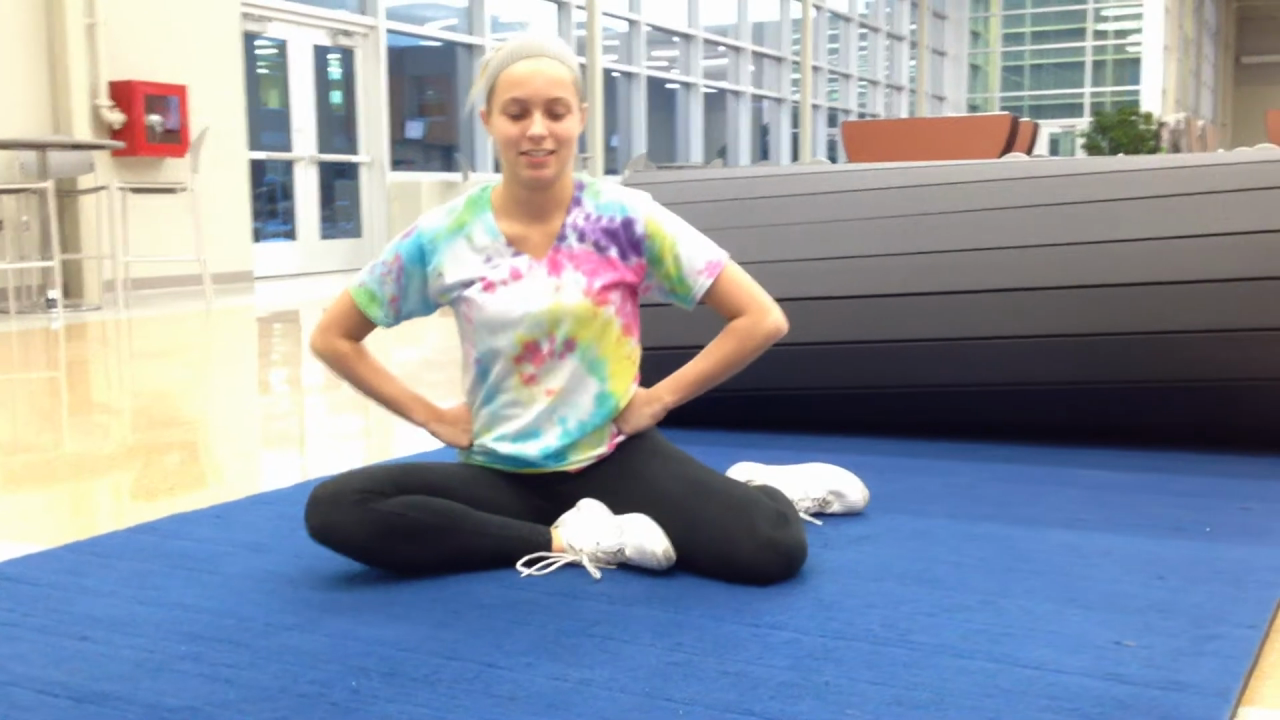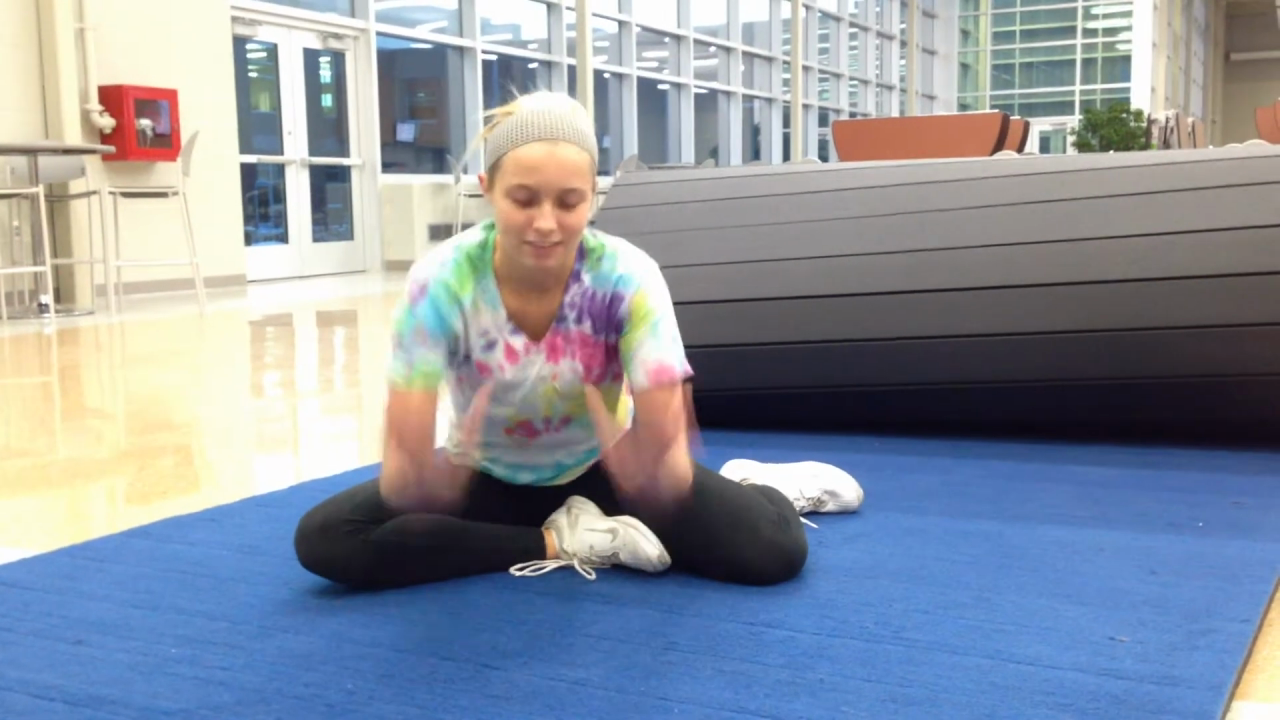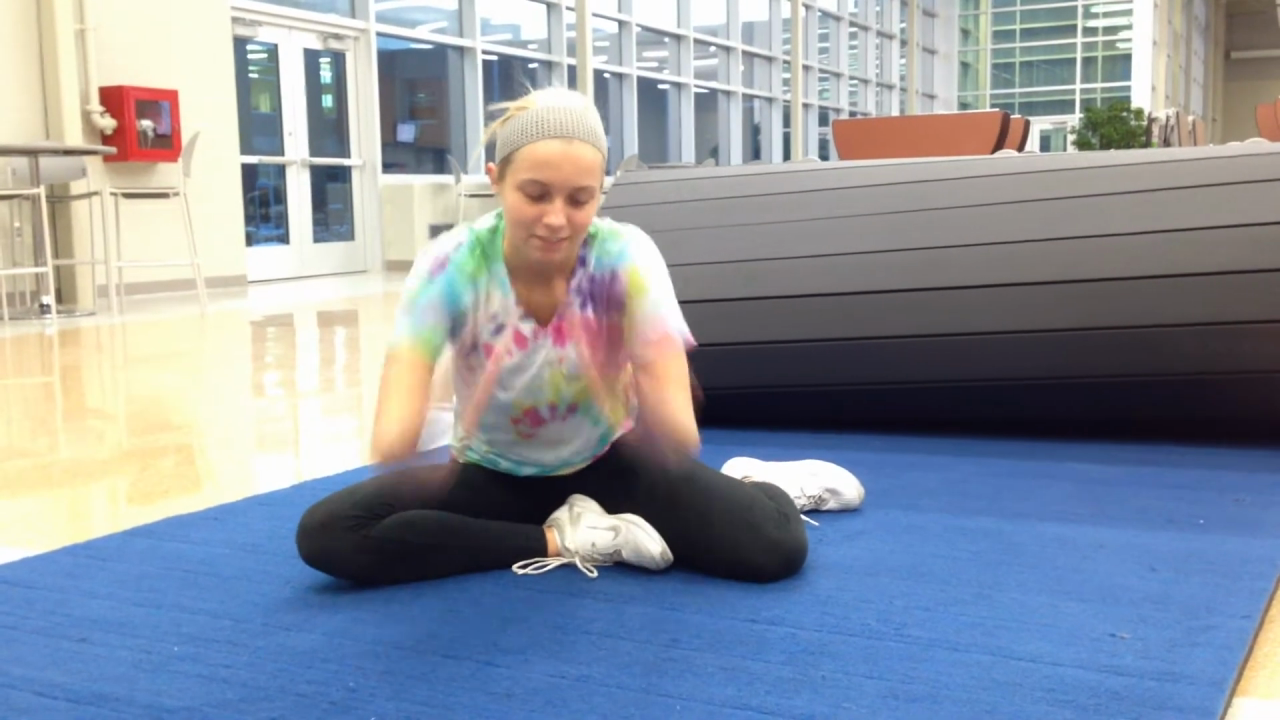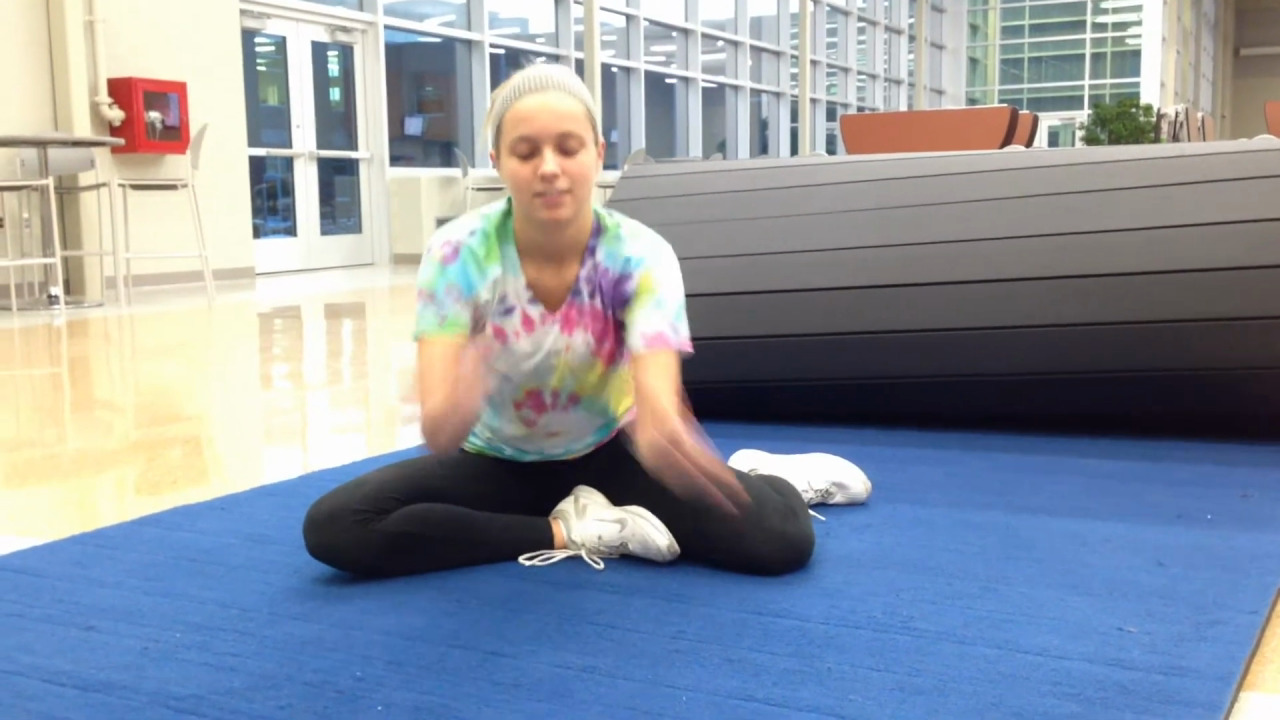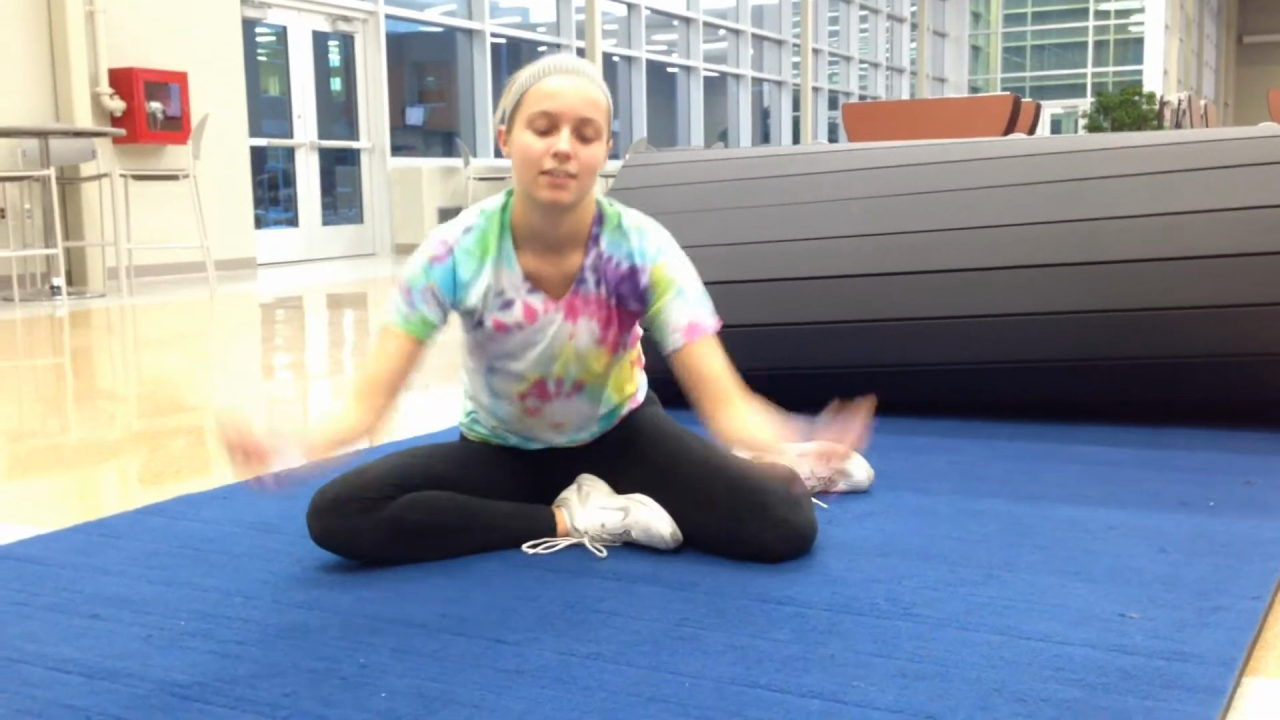
dt=1s
person 1, frame 1
left shoulder: (628, 220)
right shoulder: (441, 238)
left elbow: (761, 319)
right elbow: (331, 339)
left wrist: (655, 400)
right wrist: (433, 416)
left hip: (613, 458)
right hip: (499, 473)
left knee: (775, 548)
right knee: (333, 510)
left ankle: (762, 487)
right ankle: (570, 541)
person 1, frame 2
left shoulder: (628, 280)
right shoulder: (442, 283)
left elbow: (670, 436)
right elbow: (403, 446)
left wrist: (662, 472)
right wrist: (417, 479)
left hip: (602, 465)
right hip: (488, 479)
left knee: (777, 546)
right knee: (321, 541)
right ankle: (557, 537)
person 1, frame 3
left shoulder: (630, 261)
right shoulder: (450, 266)
left elbow: (677, 435)
right elbow: (392, 428)
left wrist: (635, 412)
left hip: (609, 464)
right hip: (494, 475)
left knee: (773, 534)
right knee: (327, 533)
left ankle: (745, 485)
right ankle: (564, 537)
person 1, frame 4
left shoulder: (641, 258)
right shoulder: (458, 253)
left elbow: (657, 412)
right elbow: (440, 431)
left wrist: (663, 443)
right wrist: (448, 419)
left hip: (610, 451)
right hip: (497, 464)
left knee: (783, 536)
right knee: (332, 527)
left ankle: (753, 475)
right ankle: (570, 532)
person 1, frame 5
left shoulder: (642, 250)
right shoulder: (456, 252)
left elbow: (723, 401)
right elbow: (367, 400)
left wrist: (772, 447)
right wrist: (298, 449)
left hip: (617, 435)
right hip: (500, 450)
left knee: (784, 523)
right knee: (336, 516)
right ankle: (573, 519)
